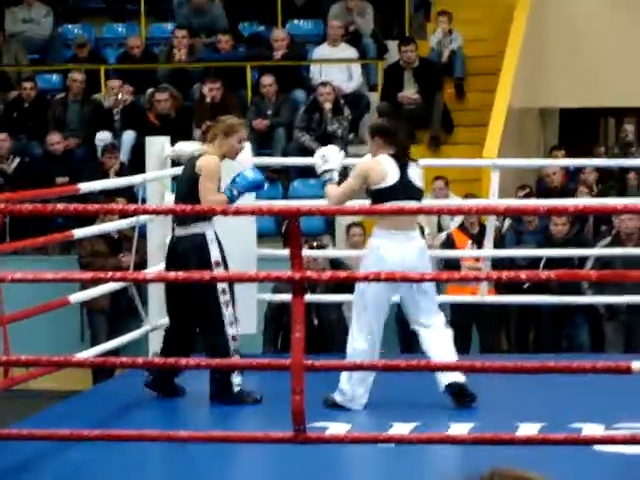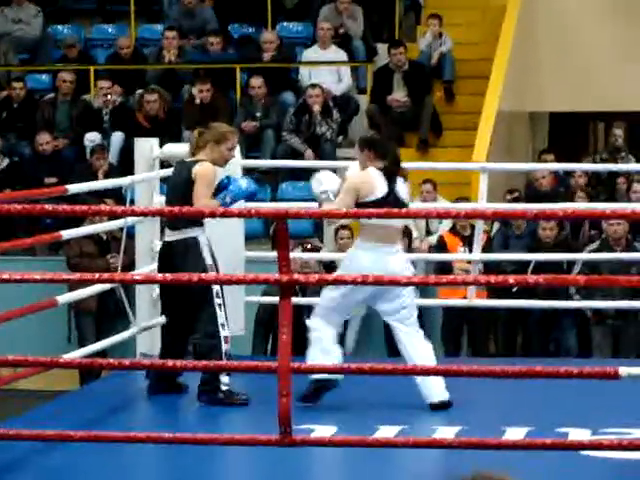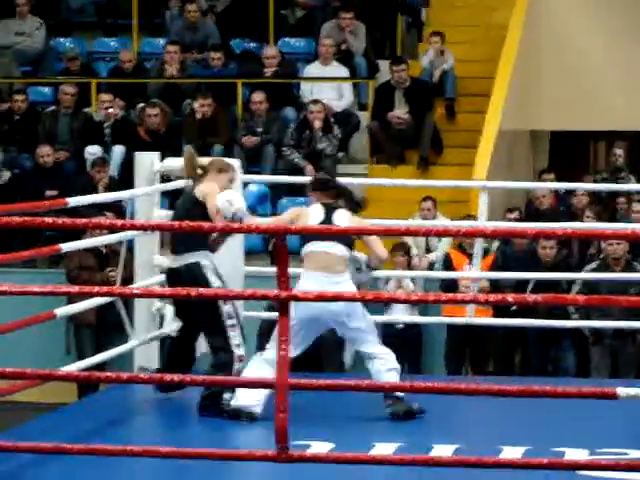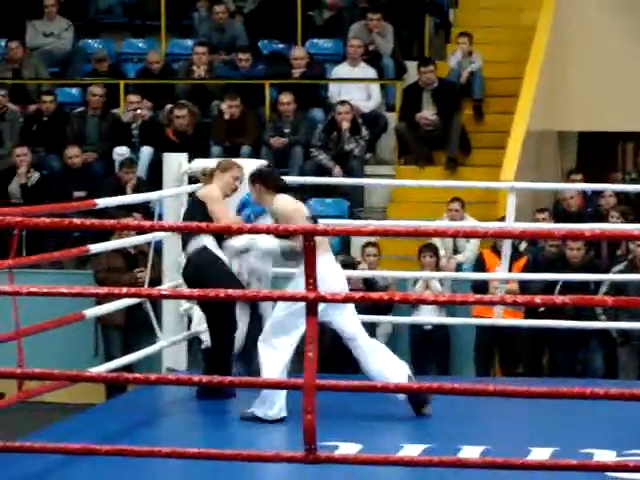
dt=0.3s
person 1, frame 1
left shoulder: (194, 161)
right shoulder: (210, 162)
right elbow: (209, 205)
left wrist: (231, 188)
right wrist: (238, 188)
left hip: (180, 243)
right hip: (200, 243)
left knee: (182, 315)
right knee: (218, 314)
left ankle: (163, 377)
right ankle: (226, 388)
person 1, frame 2
left shoulder: (182, 166)
right shoulder: (206, 169)
right elbow: (201, 209)
left wrist: (219, 191)
right wrist: (230, 196)
left hip: (171, 246)
right hip: (191, 246)
left knee: (178, 315)
right knee: (209, 317)
left ankle: (162, 379)
right ankle: (215, 388)
person 1, frame 3
left shoulder: (187, 199)
right shoulder: (209, 190)
right elbow: (224, 222)
left wrist: (225, 230)
left hip: (178, 272)
right hip: (198, 270)
left knee: (192, 324)
right knee: (227, 336)
left ankle: (169, 377)
right ankle: (216, 401)
person 1, frame 4
left shoulder: (201, 201)
right shoulder: (210, 192)
right elbow: (227, 226)
left wrist: (240, 217)
right wrist: (249, 215)
left hip: (194, 266)
right hip: (206, 258)
left knee: (222, 326)
left ankle: (212, 385)
person 2, frame 1
left shoulder: (369, 166)
right shoulder: (415, 168)
left elbow: (335, 200)
left wrist: (328, 174)
left hip: (383, 248)
right hip: (414, 248)
left knee: (365, 324)
right knee: (429, 320)
left ankle: (350, 394)
right ankle: (453, 381)
person 2, frame 2
left shoulder: (359, 180)
right shoulder: (403, 183)
left wrist: (325, 195)
left hip: (363, 259)
right hip: (395, 261)
left knee: (323, 318)
right knee: (409, 331)
left ankle: (324, 374)
right ankle: (436, 394)
person 2, frame 3
left shoulder: (303, 213)
right shoulder: (353, 219)
left elbow: (262, 226)
right elbow: (381, 256)
left hip: (310, 291)
right hip: (341, 291)
left knee: (277, 352)
right knee: (373, 349)
left ankle: (246, 404)
right ankle: (396, 400)
person 2, frame 4
left shoulder: (280, 204)
right shoulder: (285, 204)
left elbow: (305, 241)
left wrist: (272, 244)
left hip: (315, 278)
right hip: (332, 276)
left knee: (273, 342)
right knee: (360, 340)
left ankle: (269, 409)
right ankle: (406, 386)
